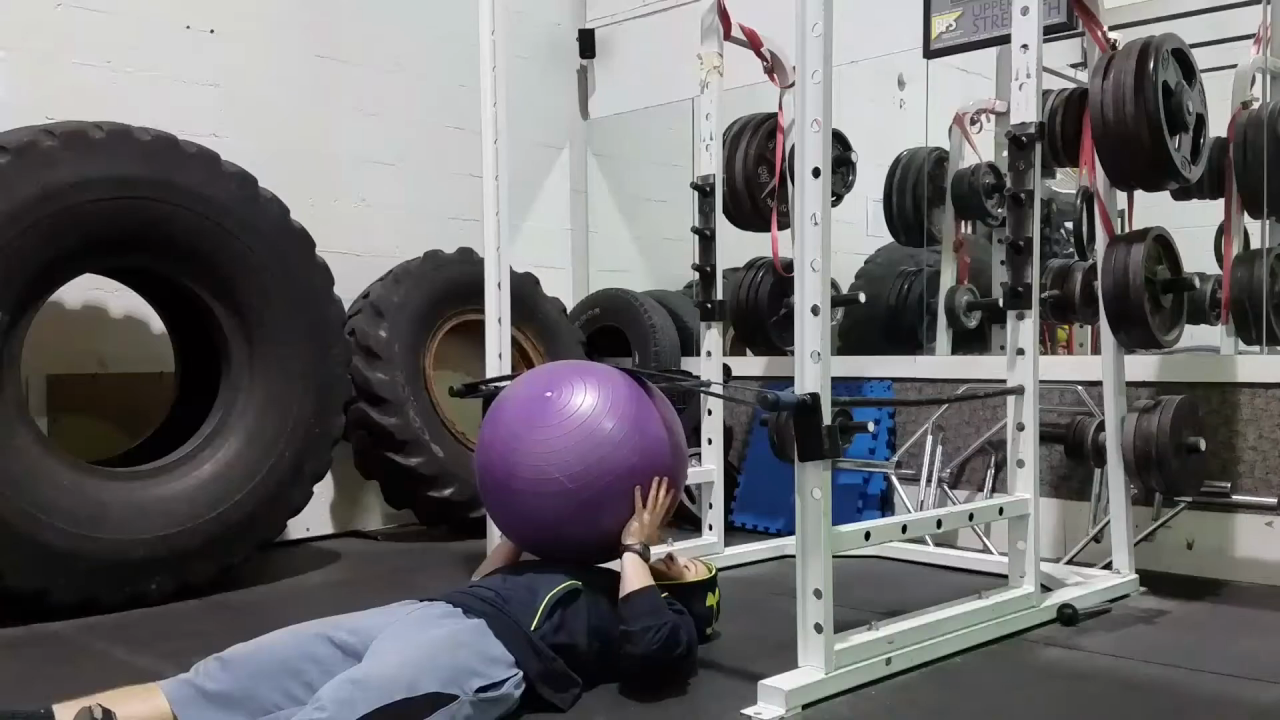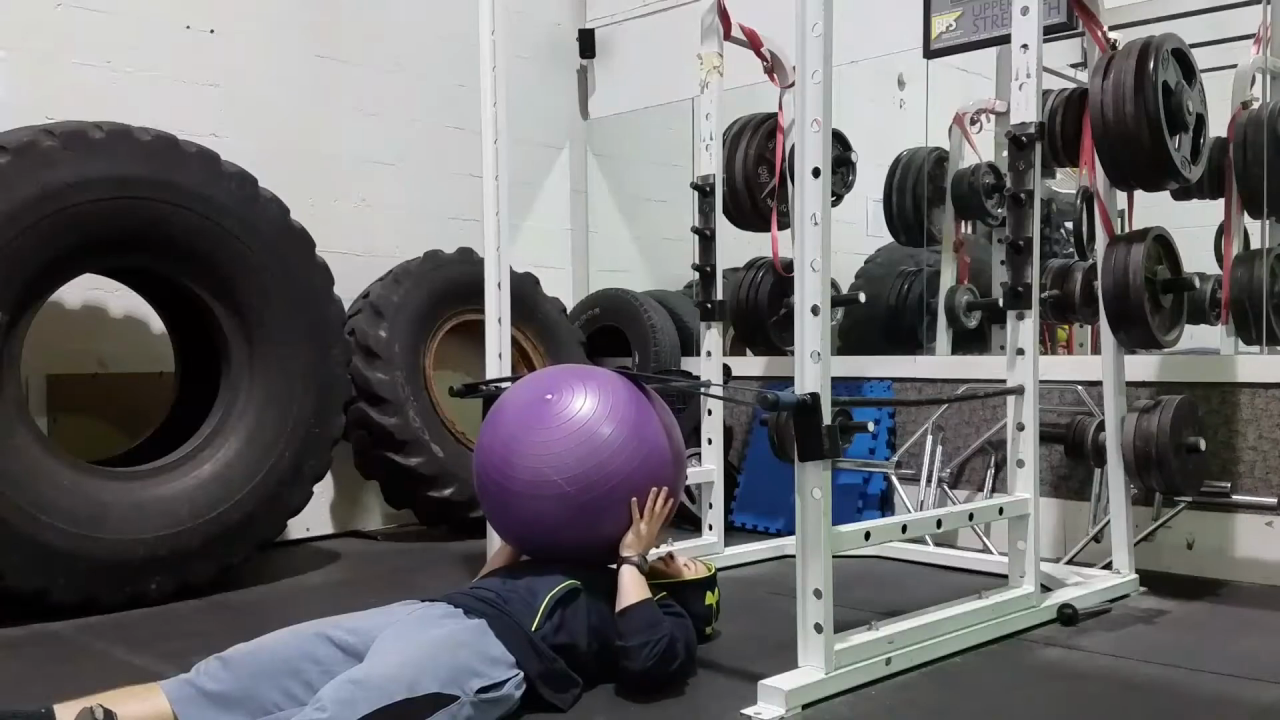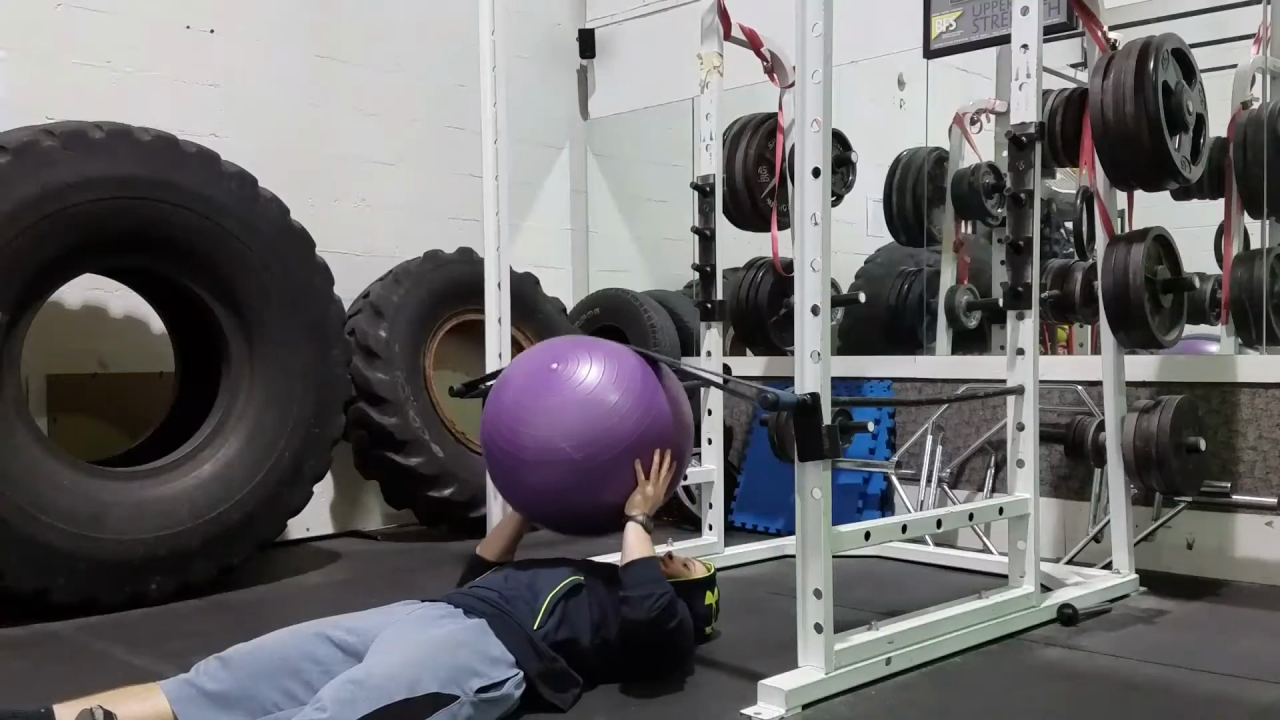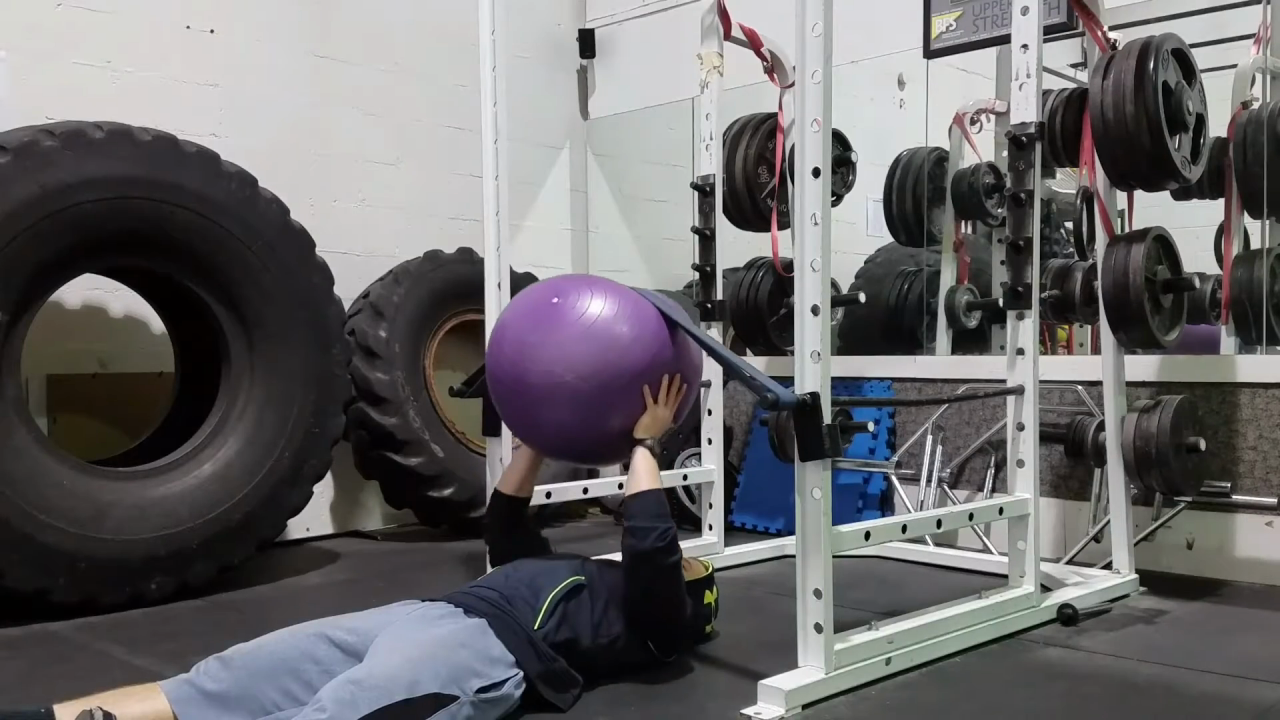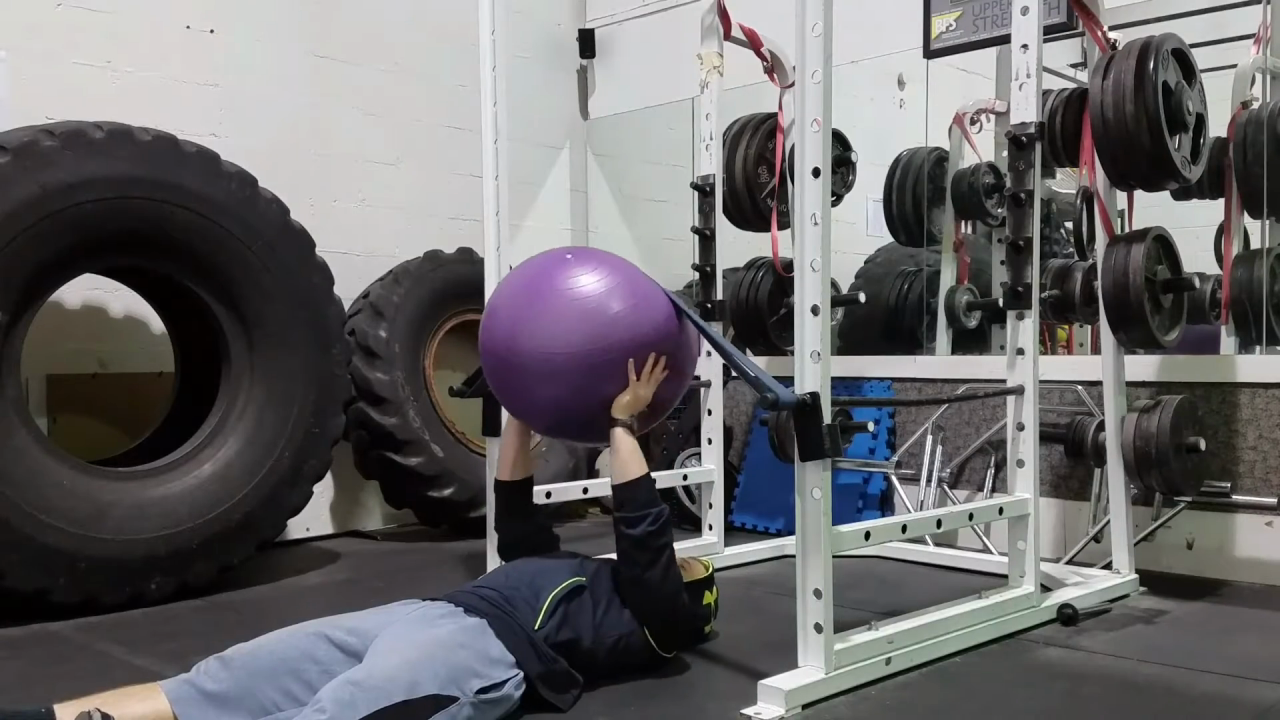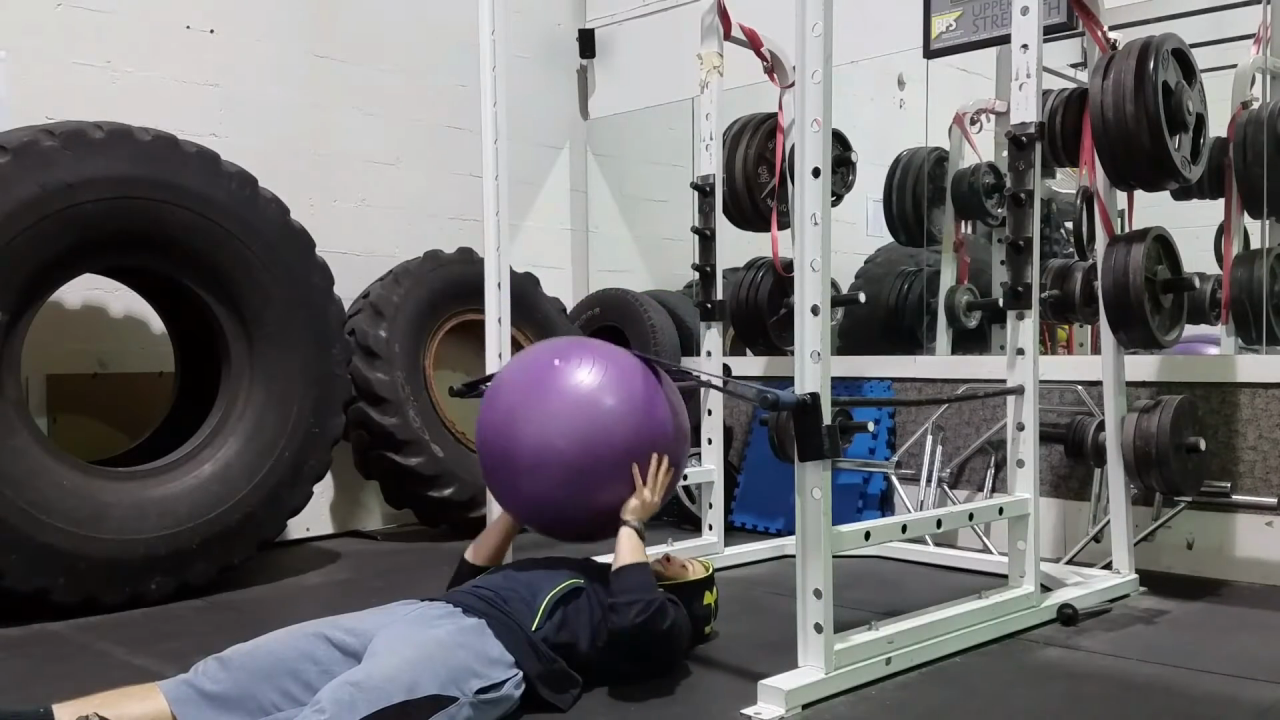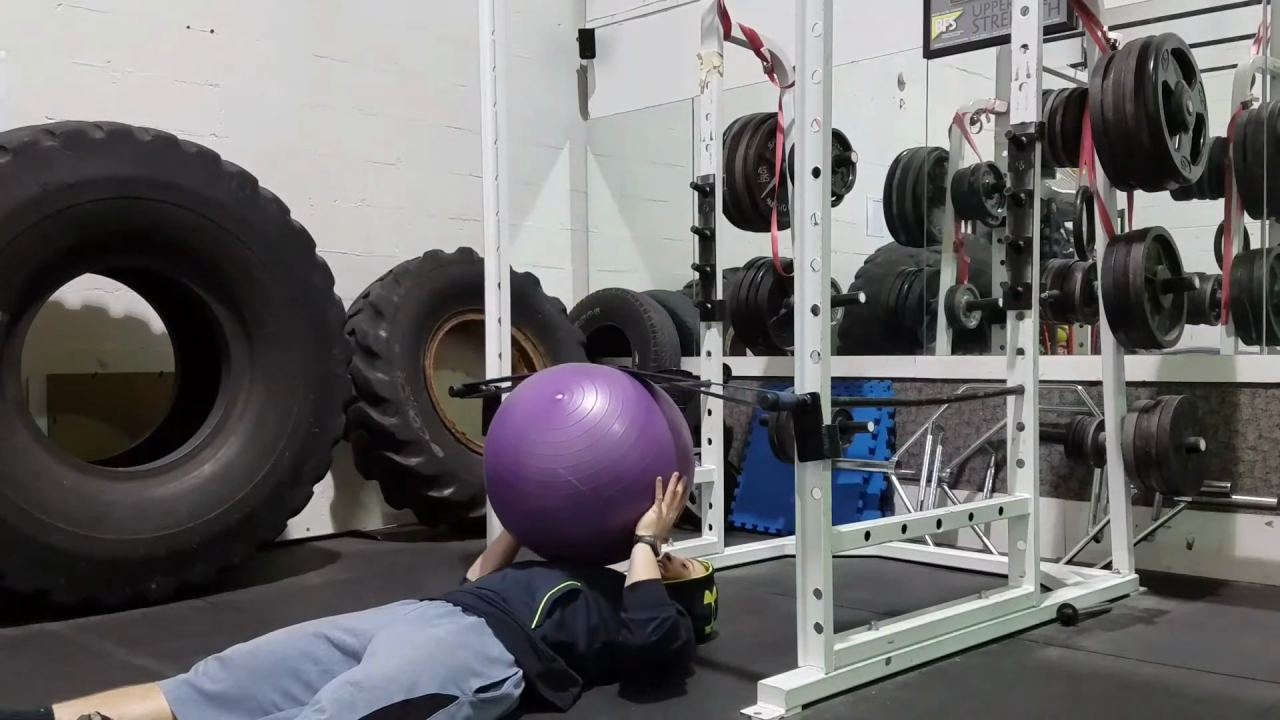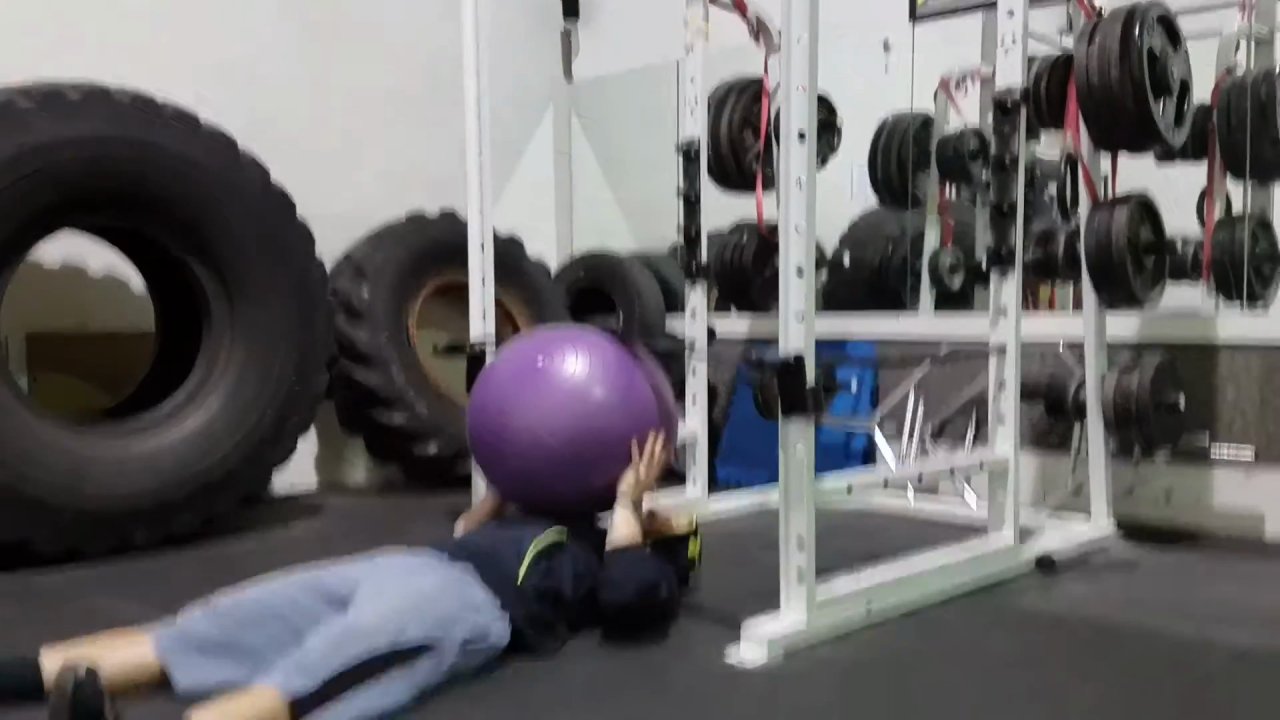
dt=0.5s
person 1, frame 1
left shoulder: (673, 631)
right shoulder: (589, 579)
left elbow: (644, 645)
right elbow: (485, 584)
left wrist: (635, 546)
left hip: (491, 653)
right hip: (423, 614)
person 1, frame 2
left shoulder: (671, 628)
right shoulder: (589, 580)
left elbow: (643, 660)
left wrist: (633, 555)
left hip: (492, 652)
right hip: (424, 612)
person 1, frame 3
left shoulder: (669, 631)
right shoulder: (596, 580)
left elbow: (648, 609)
right elbow: (477, 575)
left wrist: (638, 516)
left hip: (492, 650)
right hip: (422, 614)
person 1, frame 4
left shoulder: (660, 622)
right shoulder: (578, 576)
left elbow: (650, 545)
right elbow: (503, 526)
left wrist: (644, 444)
left hip: (489, 650)
right hip: (421, 614)
person 1, frame 5
left shoulder: (659, 617)
right shoulder: (573, 574)
left elbow: (643, 529)
right elbow: (514, 509)
left wrist: (623, 422)
right wrist: (522, 408)
left hip: (489, 650)
right hip: (419, 615)
person 1, frame 6
left shoulder: (663, 630)
right shoulder: (581, 577)
left elbow: (633, 614)
right elbow: (469, 578)
left wrist: (630, 523)
left hip: (490, 649)
right hip: (417, 615)
person 1, frame 7
left shoulder: (670, 631)
right shoulder: (593, 579)
left elbow: (644, 642)
right elbow: (476, 583)
left wrist: (646, 539)
left hip: (487, 651)
right hip: (418, 613)
person 1, frame 8
left shoulder: (653, 581)
right shoulder: (582, 535)
left elbow: (625, 597)
left wrist: (627, 500)
left hip: (475, 601)
right hip: (410, 565)
right knee: (204, 630)
